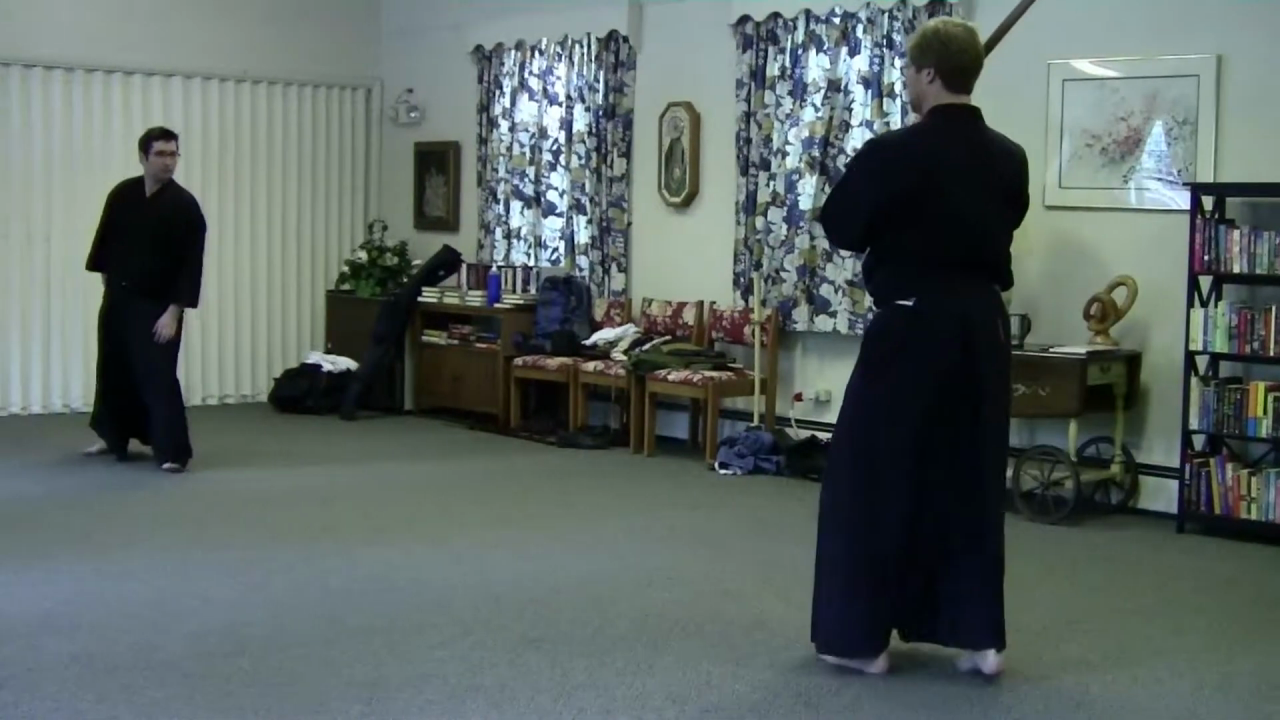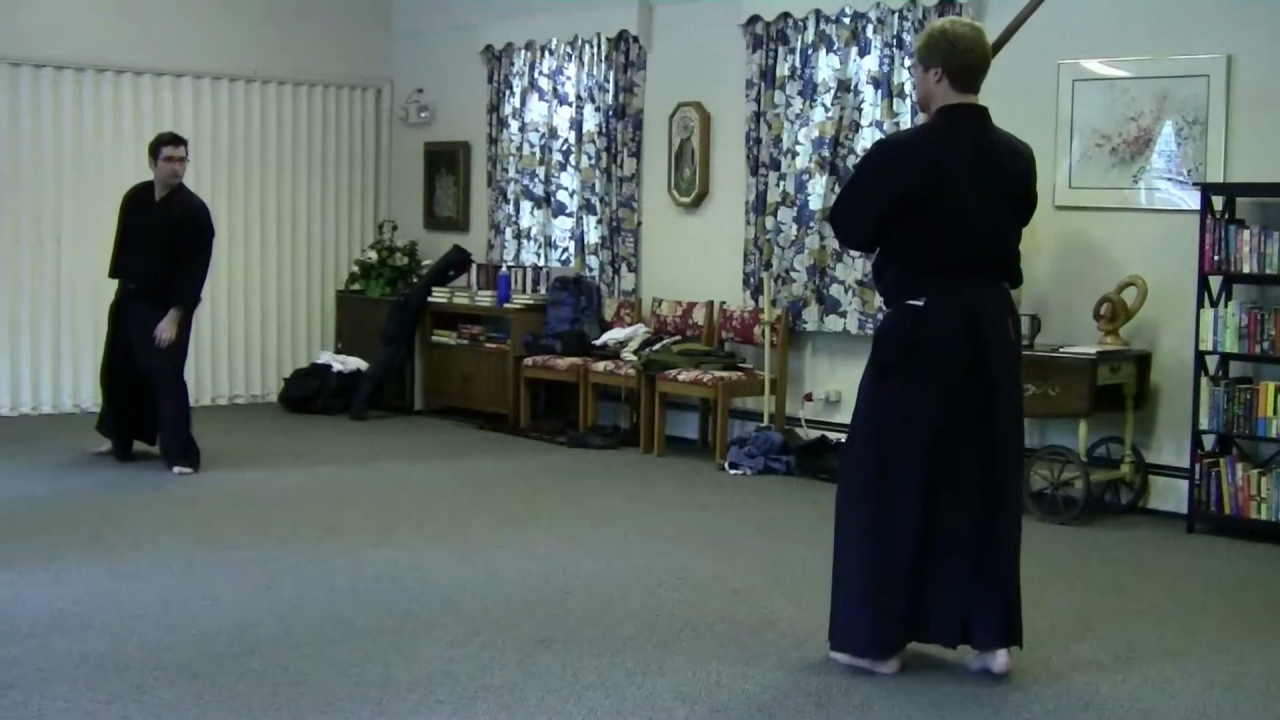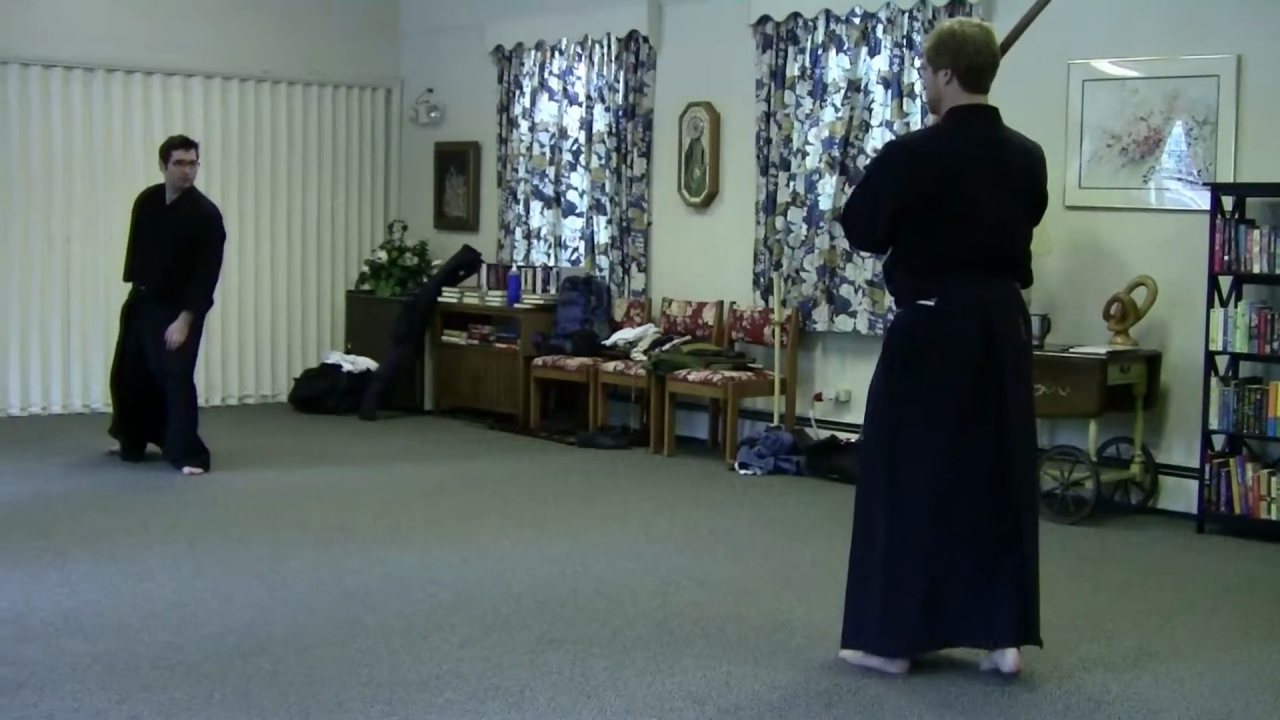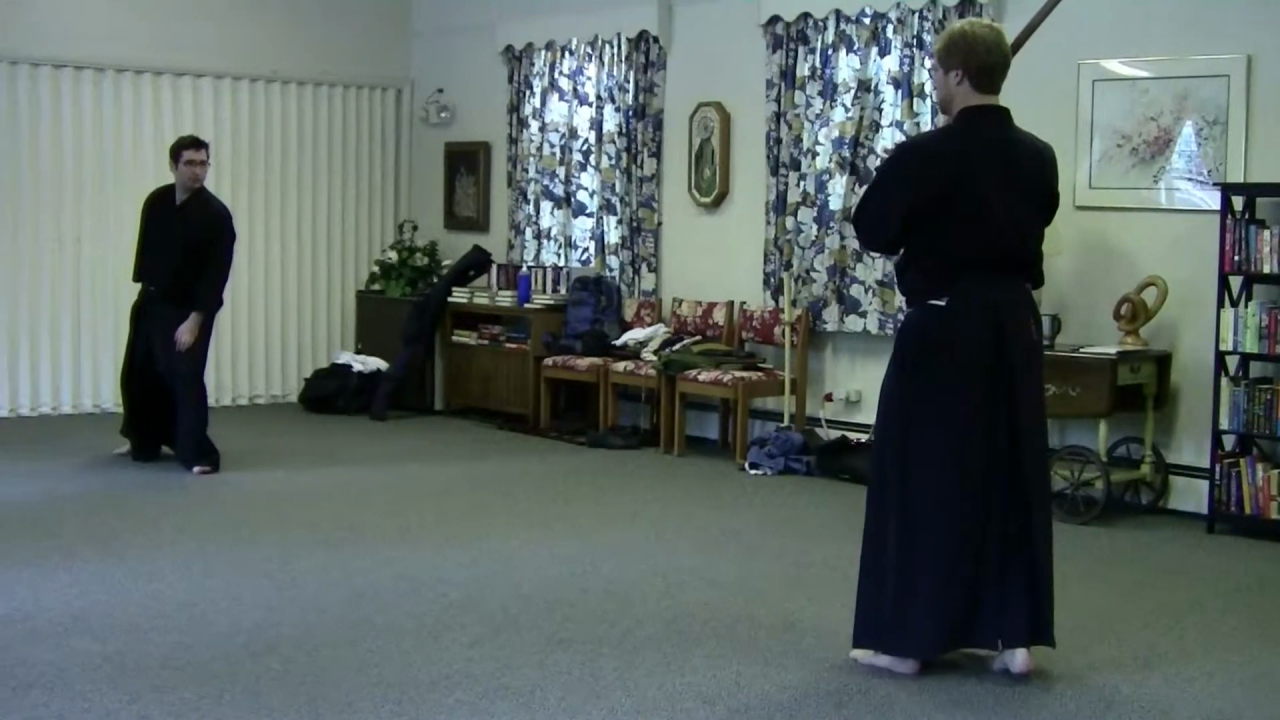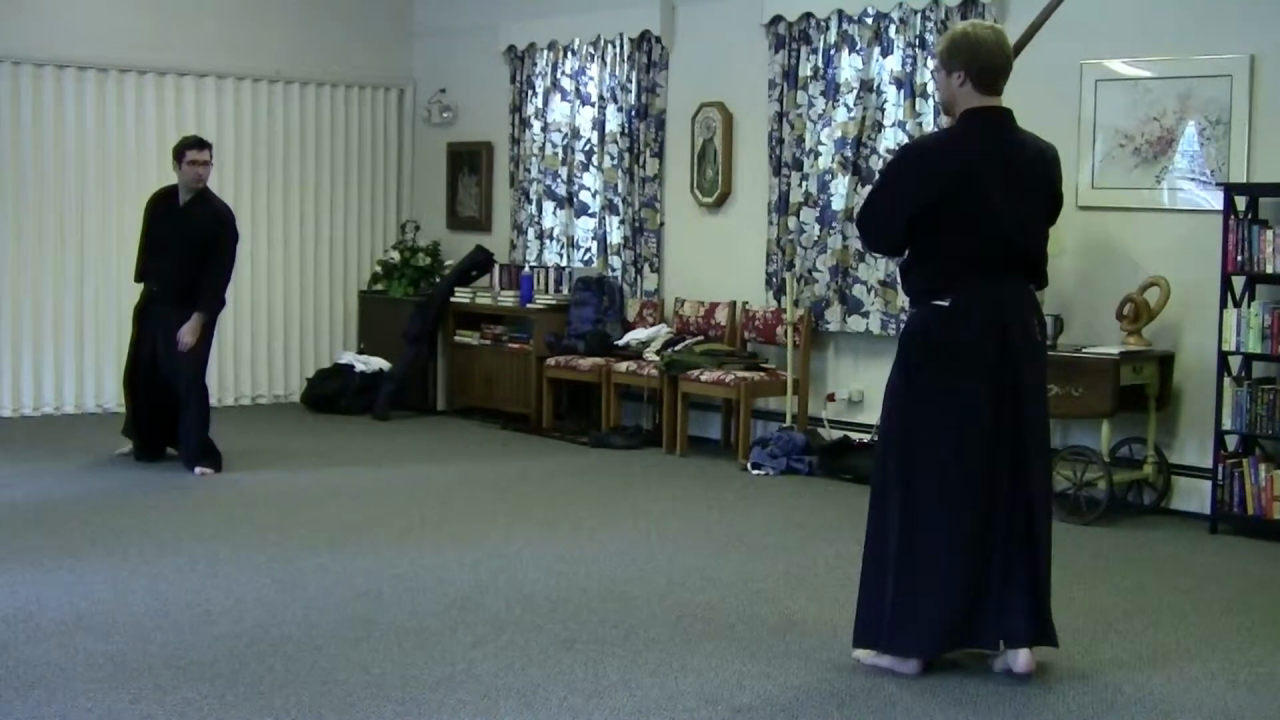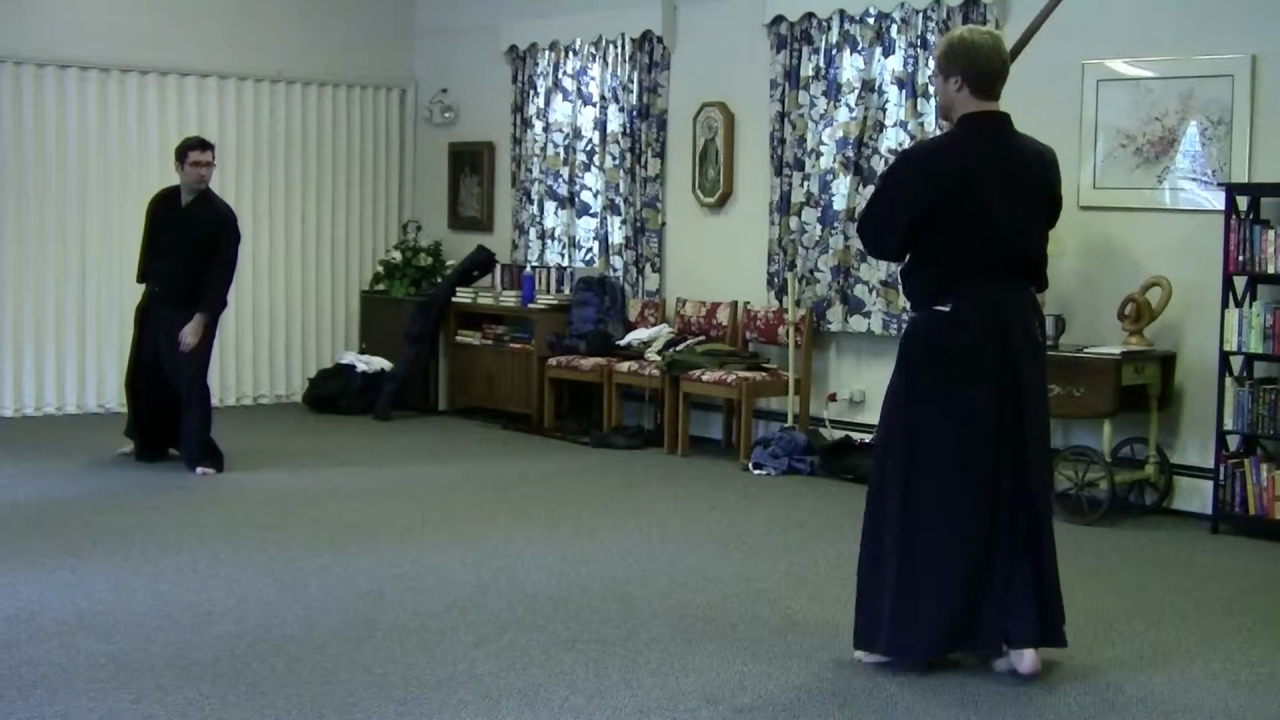
dt=0.2s
person 1, frame 1
left shoulder: (892, 153)
right shoulder: (1008, 158)
left elbow: (840, 227)
left hip: (911, 327)
right hip: (981, 327)
left knee: (873, 477)
right knee: (971, 482)
left ankle: (860, 635)
right ankle: (977, 636)
person 1, frame 2
left shoulder: (902, 153)
right shoulder: (1016, 157)
left elbow: (849, 227)
left hip: (921, 327)
right hip: (991, 326)
left knee: (888, 478)
right knee: (986, 480)
left ankle: (875, 637)
right ankle: (990, 636)
person 1, frame 3
left shoulder: (913, 154)
right shoulder: (1027, 156)
left elbow: (860, 229)
left hip: (932, 326)
right hip: (1002, 325)
left knee: (905, 477)
right knee: (1000, 478)
left ankle: (888, 636)
right ankle: (1003, 635)
person 1, frame 4
left shoulder: (924, 155)
right shoulder: (1037, 157)
left elbow: (872, 230)
left hip: (943, 327)
right hip: (1012, 326)
left knee: (919, 477)
right knee: (1012, 477)
left ankle: (902, 636)
right ankle: (1014, 634)
person 1, frame 5
left shoulder: (928, 157)
right shoulder: (1042, 158)
left elbow: (876, 232)
left hip: (947, 328)
right hip: (1017, 327)
left knee: (922, 477)
right knee: (1014, 477)
left ankle: (904, 636)
right ankle: (1017, 635)
person 1, frame 6
left shoulder: (929, 161)
right shoulder: (1040, 161)
left elbow: (876, 237)
left hip: (948, 331)
right hip: (1017, 330)
left knee: (917, 477)
right knee: (1016, 479)
left ankle: (901, 633)
right ankle: (1021, 635)
person 2, frame 1
left shoulder: (184, 206)
right shoulder: (121, 194)
left elbow: (191, 263)
right elbow: (104, 239)
left wrist: (175, 311)
right wrist: (107, 280)
left hip: (158, 303)
right hip: (119, 296)
left knee: (159, 372)
right knee: (113, 369)
left ankle: (172, 451)
right ankle: (113, 436)
person 2, frame 2
left shoulder: (194, 210)
right shoulder: (134, 198)
left elbow: (195, 269)
right elbow: (123, 245)
left wrist: (174, 317)
right wrist: (126, 284)
left hip: (167, 306)
right hip: (129, 299)
left knee: (167, 375)
right knee: (118, 370)
left ankle: (181, 454)
right ankle: (120, 437)
person 2, frame 3
left shoulder: (205, 214)
right shoulder: (146, 201)
left elbow: (206, 273)
right elbow: (136, 250)
left wrist: (185, 319)
right wrist: (138, 288)
left hip: (179, 308)
right hip: (141, 302)
left knee: (176, 376)
right knee: (128, 373)
left ankle: (189, 454)
right ankle: (131, 439)
person 2, frame 4
left shoulder: (216, 214)
right shoulder: (156, 202)
left elbow: (216, 274)
right elbow: (145, 251)
left wrist: (195, 320)
right wrist: (147, 289)
left hip: (188, 309)
right hip: (151, 303)
left knee: (186, 377)
right knee: (139, 374)
left ankle: (198, 454)
right ankle: (143, 442)
person 2, frame 5
left shoulder: (219, 215)
right shoulder: (159, 202)
left elbow: (219, 274)
right elbow: (147, 250)
left wrist: (197, 321)
right wrist: (149, 289)
left hip: (191, 310)
right hip: (154, 303)
left knee: (188, 378)
right knee: (142, 375)
left ankle: (200, 455)
right ankle: (147, 442)
person 2, frame 6
left shoulder: (221, 215)
right shoulder: (161, 202)
left elbow: (221, 275)
right elbow: (149, 251)
left wrist: (199, 321)
right wrist: (149, 289)
left hip: (193, 310)
right hip: (155, 303)
left knee: (190, 379)
right knee: (144, 375)
left ankle: (202, 455)
right ankle: (148, 442)
